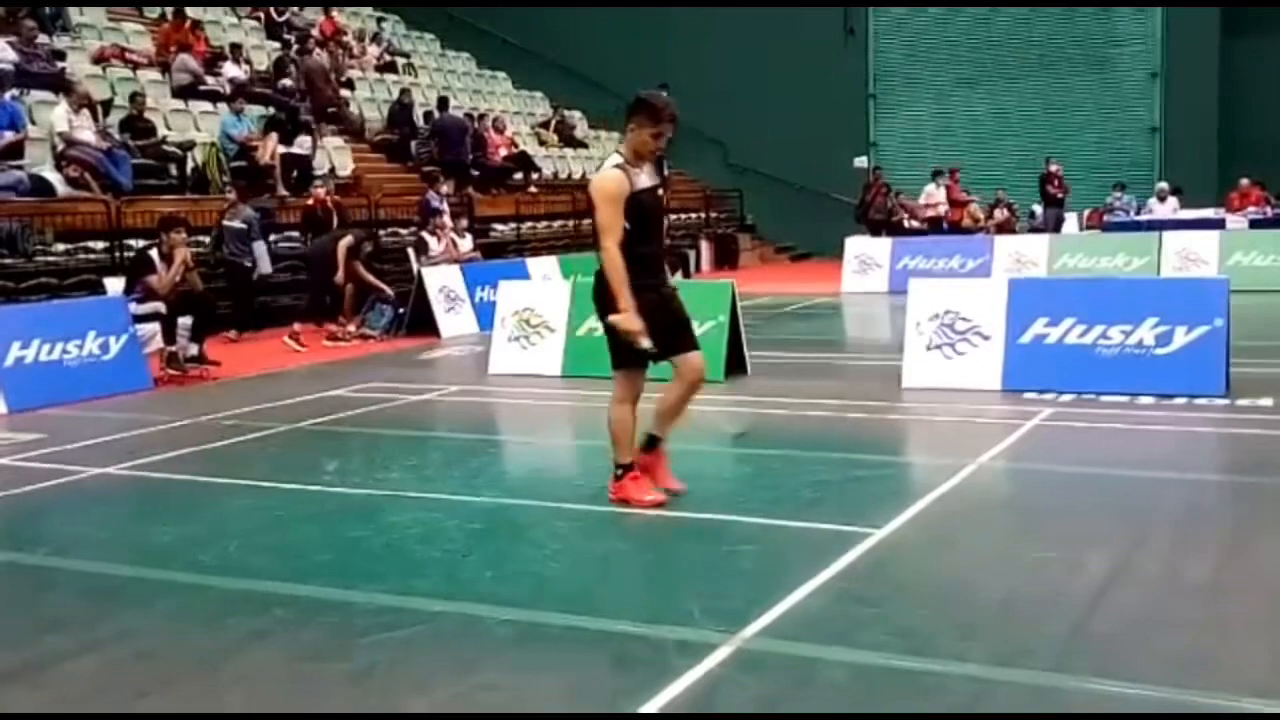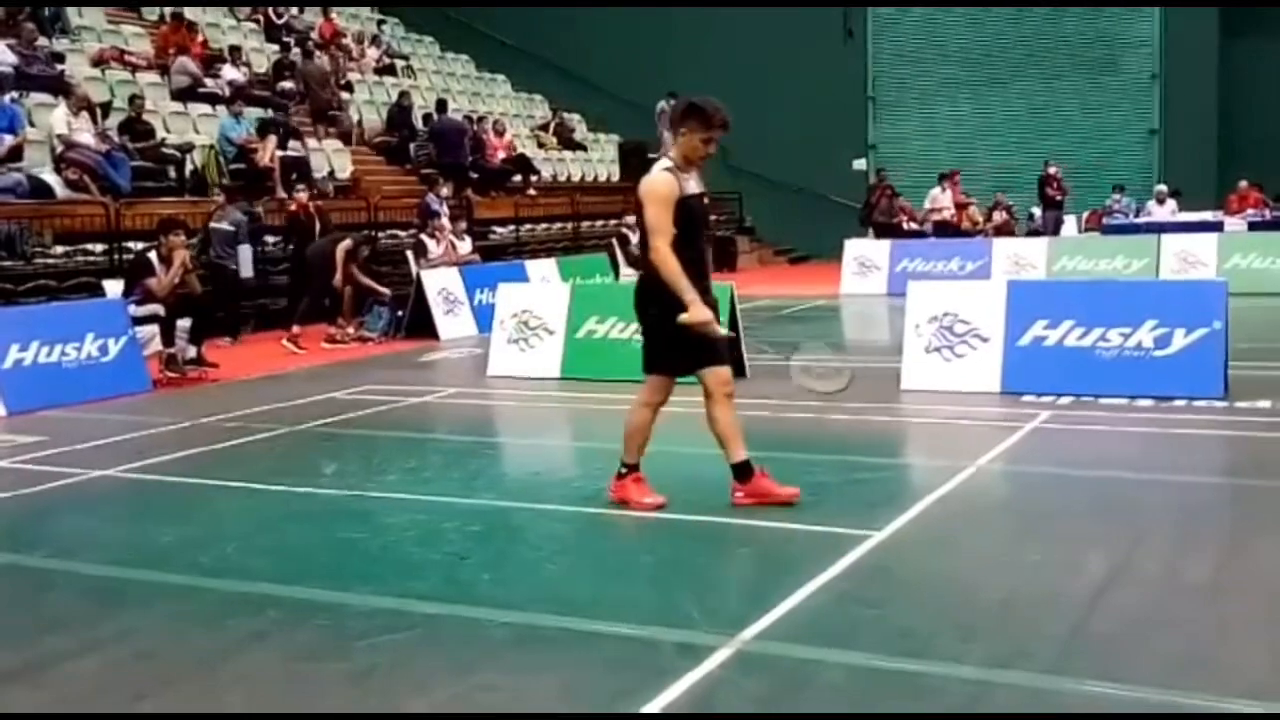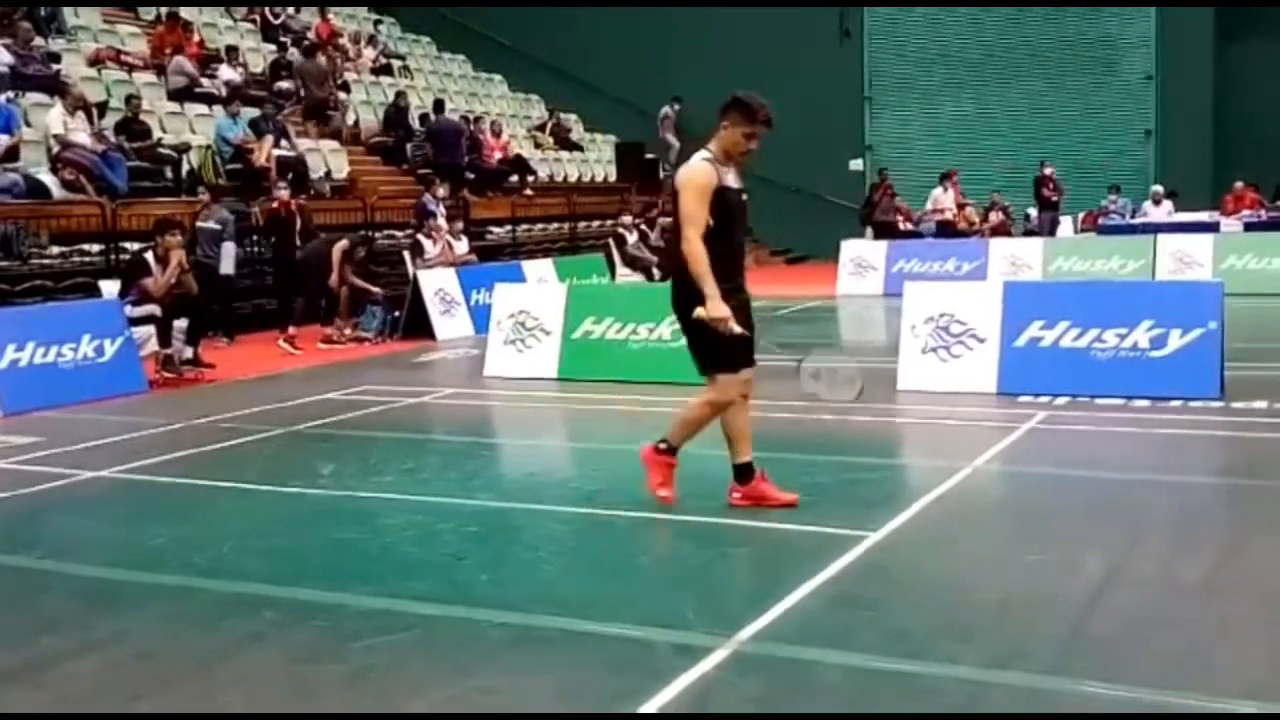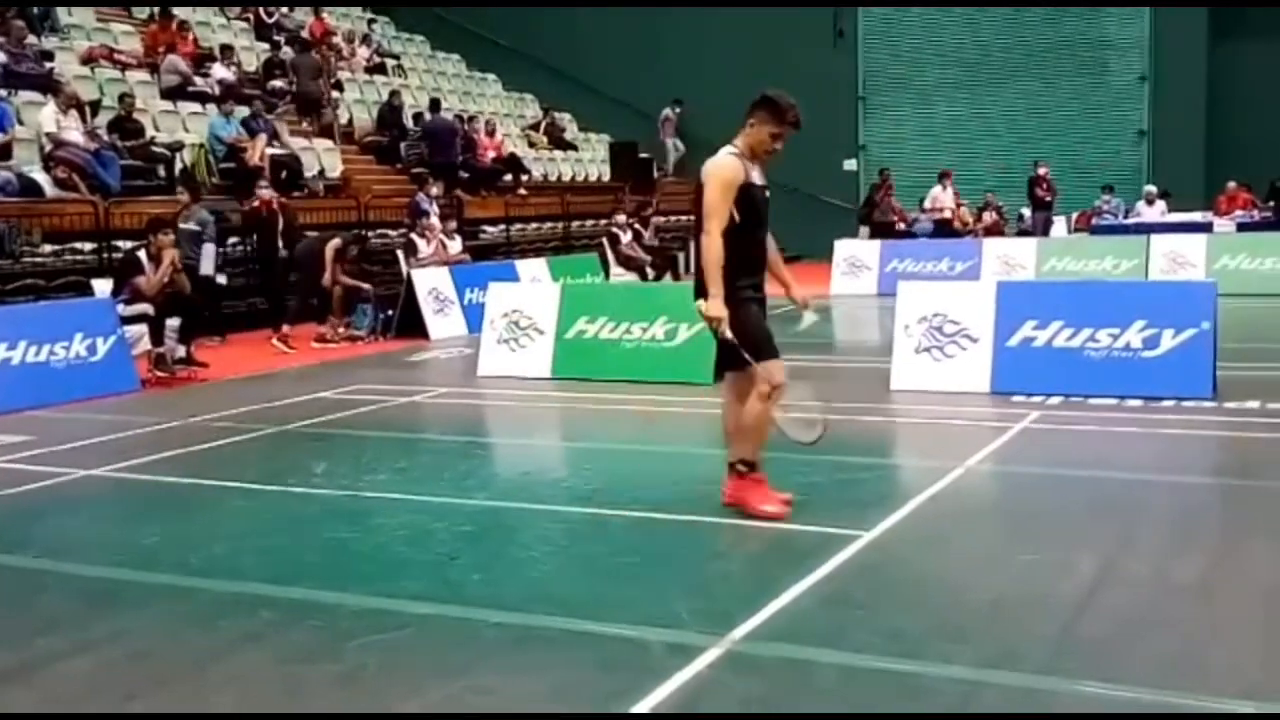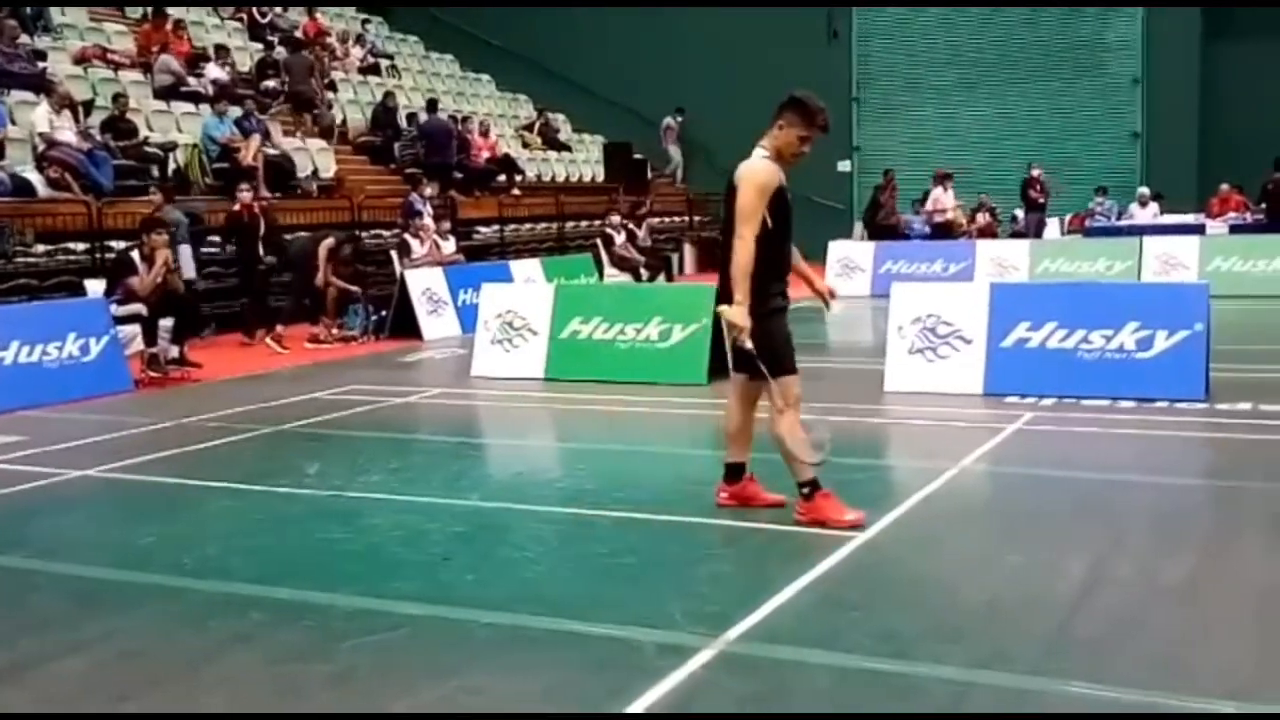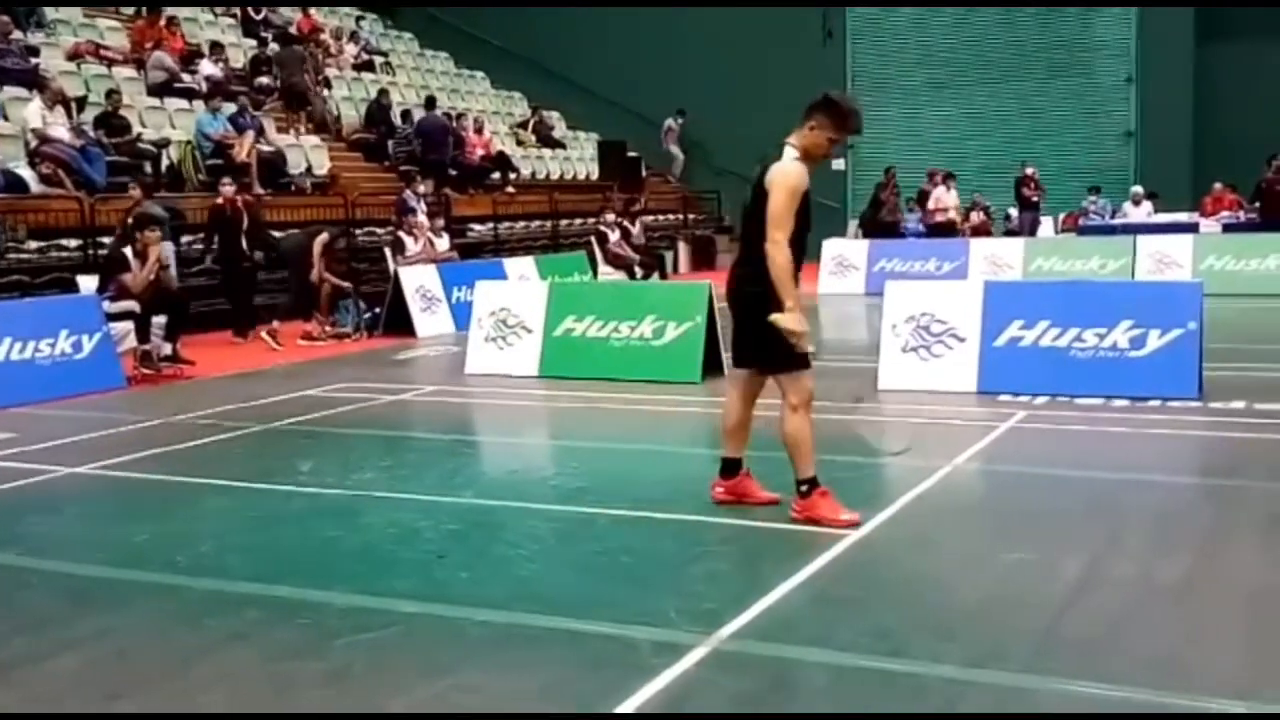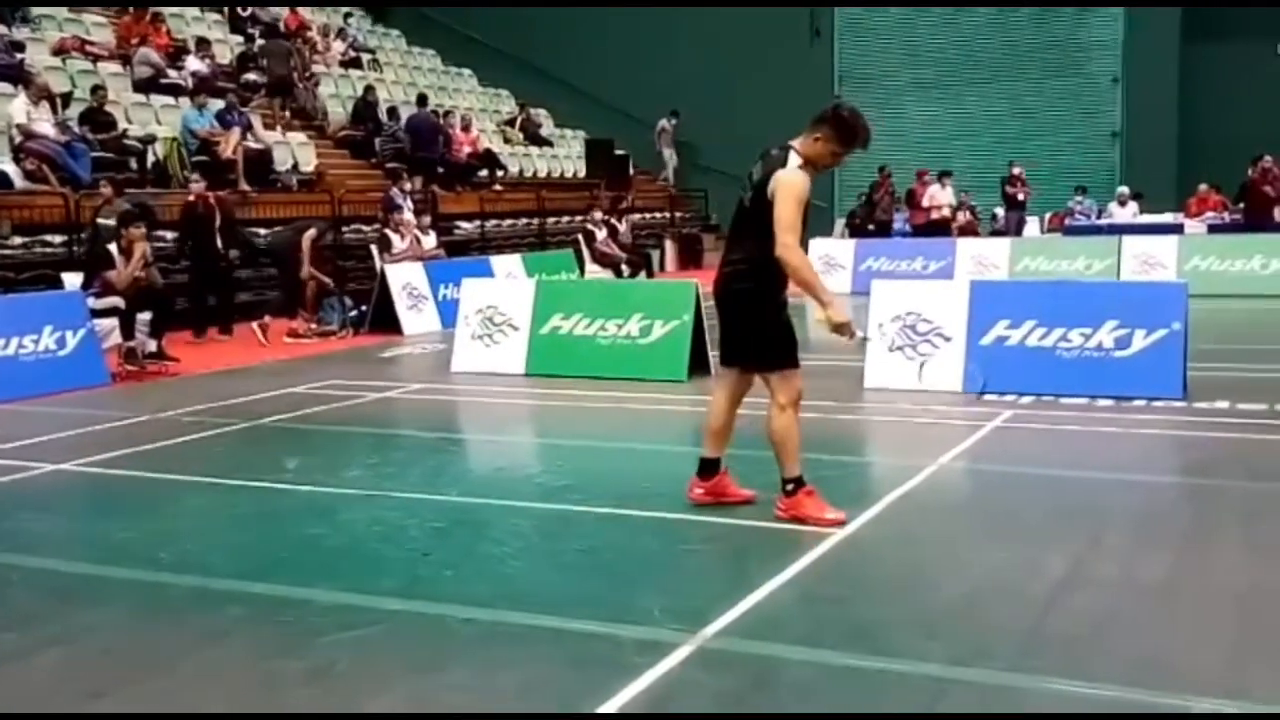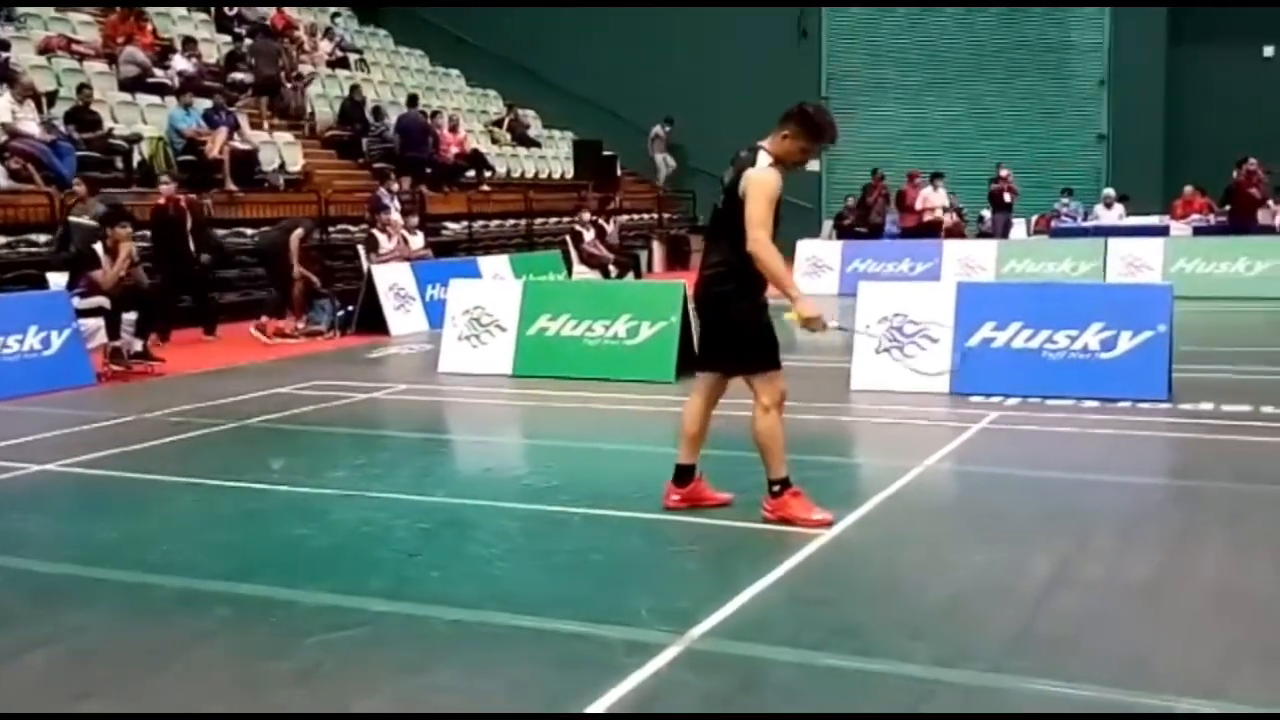
dt=0.2s
person 1, frame 1
left shoulder: (650, 169)
right shoulder: (612, 178)
right elbow: (610, 248)
left wrist: (665, 283)
right wrist: (626, 309)
left hip: (657, 288)
right hip: (627, 295)
left knee: (693, 370)
right knee: (628, 387)
left ankle: (651, 451)
right ankle: (624, 477)
person 1, frame 2
left shoulder: (693, 176)
right shoulder: (660, 181)
right elbow: (659, 250)
right wrist: (692, 304)
left hip: (698, 296)
right hip: (666, 302)
left knee: (721, 387)
right knee: (655, 393)
left ankle: (746, 480)
right ankle: (626, 478)
person 1, frame 3
left shoulder: (732, 173)
right shoulder: (699, 172)
right elbow: (691, 242)
left wrist: (735, 297)
right wrist: (712, 299)
left hip: (731, 294)
right hip: (703, 298)
left knee: (741, 388)
right knee: (723, 392)
left ankle: (746, 481)
right ankle: (662, 452)
person 1, frame 4
left shoulder: (754, 170)
right shoulder: (725, 166)
right elbow: (711, 235)
left wrist: (789, 284)
right wrist: (715, 297)
left hip: (750, 290)
right hip: (729, 296)
left knee: (739, 384)
right knee: (770, 381)
left ankle: (741, 479)
right ankle: (745, 474)
person 1, frame 5
left shoulder: (774, 170)
right shoulder: (758, 170)
right elbow: (743, 241)
left wrist: (812, 279)
right wrist: (739, 304)
left hip: (766, 297)
right hip: (756, 302)
left knee: (745, 389)
right knee: (788, 396)
left ankle: (735, 483)
right ankle: (811, 498)
person 1, frame 6
left shoulder: (785, 165)
right shoulder: (790, 172)
right elbow: (776, 244)
left wrist: (787, 297)
right wrist: (791, 308)
left hip: (752, 292)
right hip: (762, 294)
left knee: (745, 384)
right knee: (799, 393)
left ankle: (731, 478)
right ankle: (808, 496)
person 1, frame 7
left shoulder: (774, 158)
right shoulder: (793, 178)
right elbow: (786, 250)
right wrist: (828, 304)
left hip: (736, 283)
right hip: (756, 291)
left knee: (731, 384)
right knee: (787, 392)
left ankle: (708, 477)
right ankle: (794, 494)
person 1, frame 8
left shoulder: (747, 161)
right shoulder: (764, 176)
right elbow: (758, 245)
right wrist: (797, 299)
left hip: (715, 288)
right hip: (735, 295)
left knee: (705, 389)
right knee: (770, 393)
left ankle: (684, 483)
right ankle: (780, 496)
